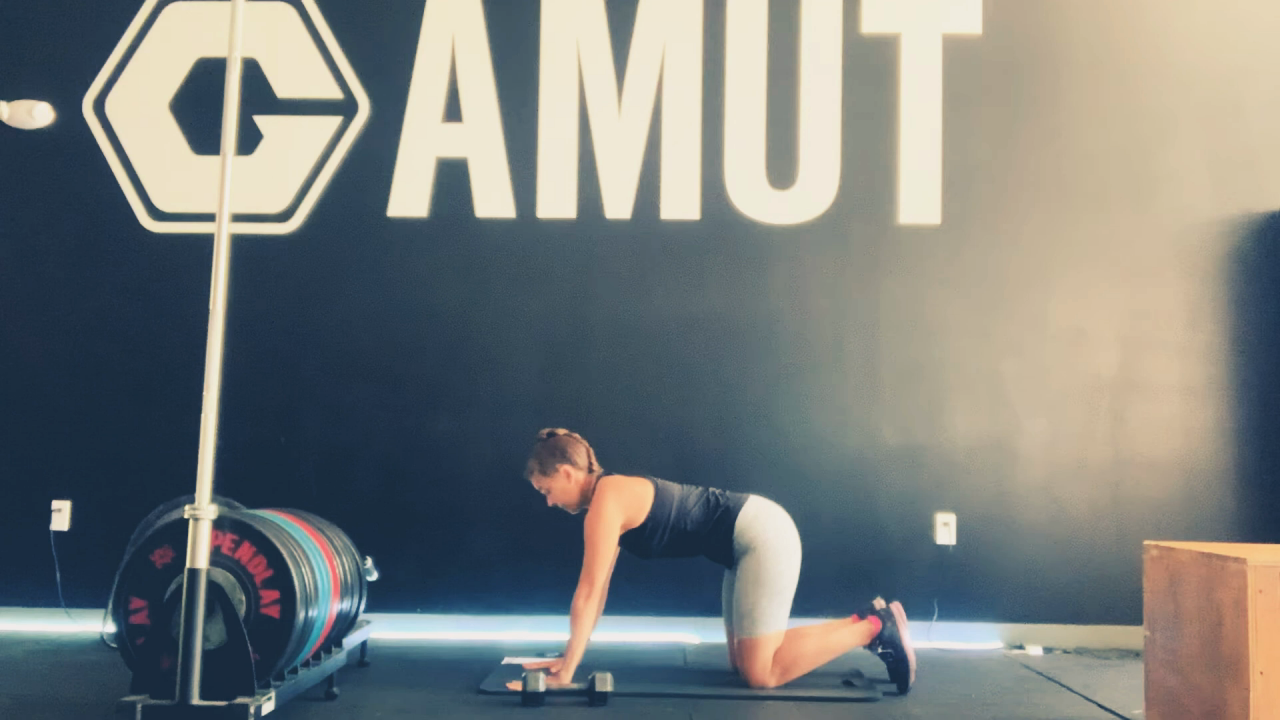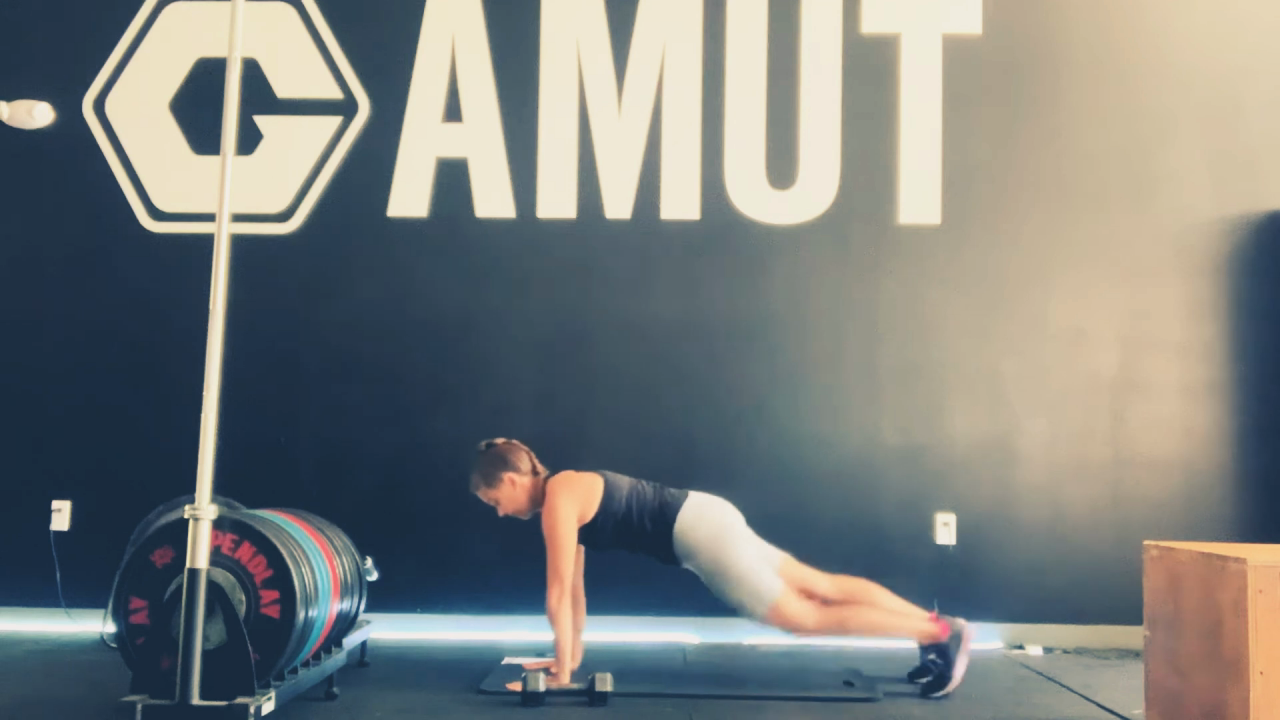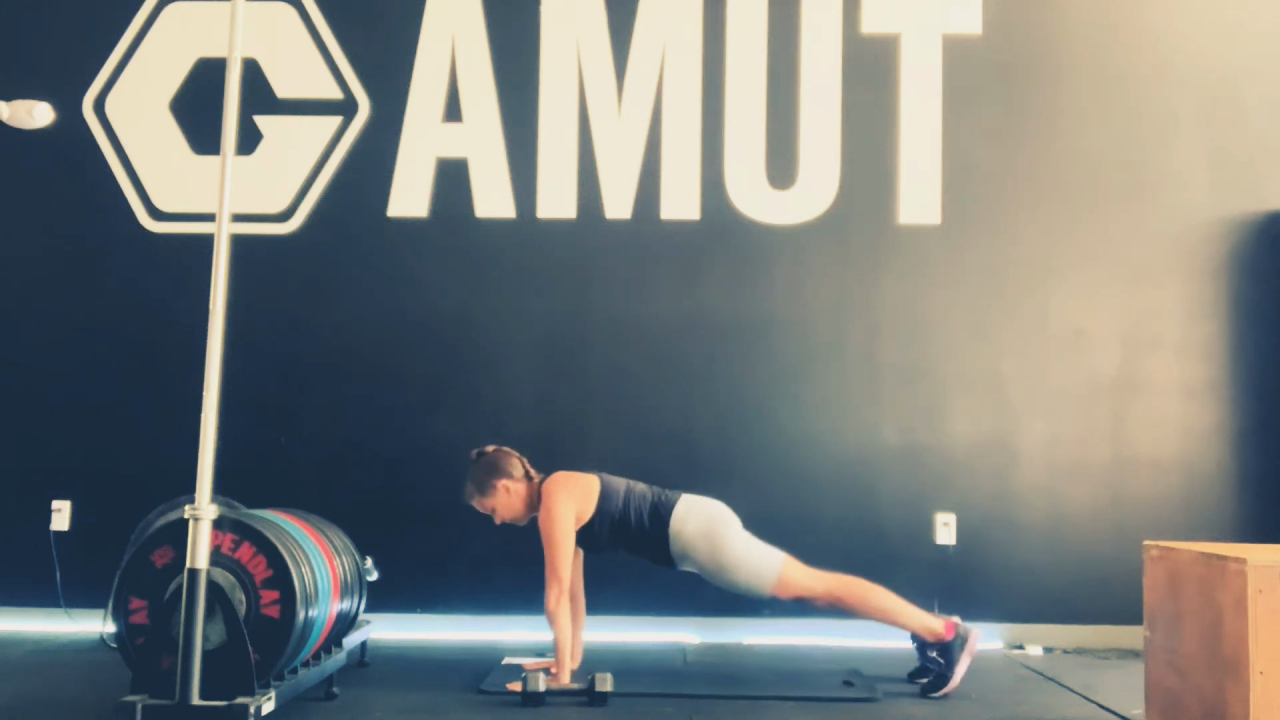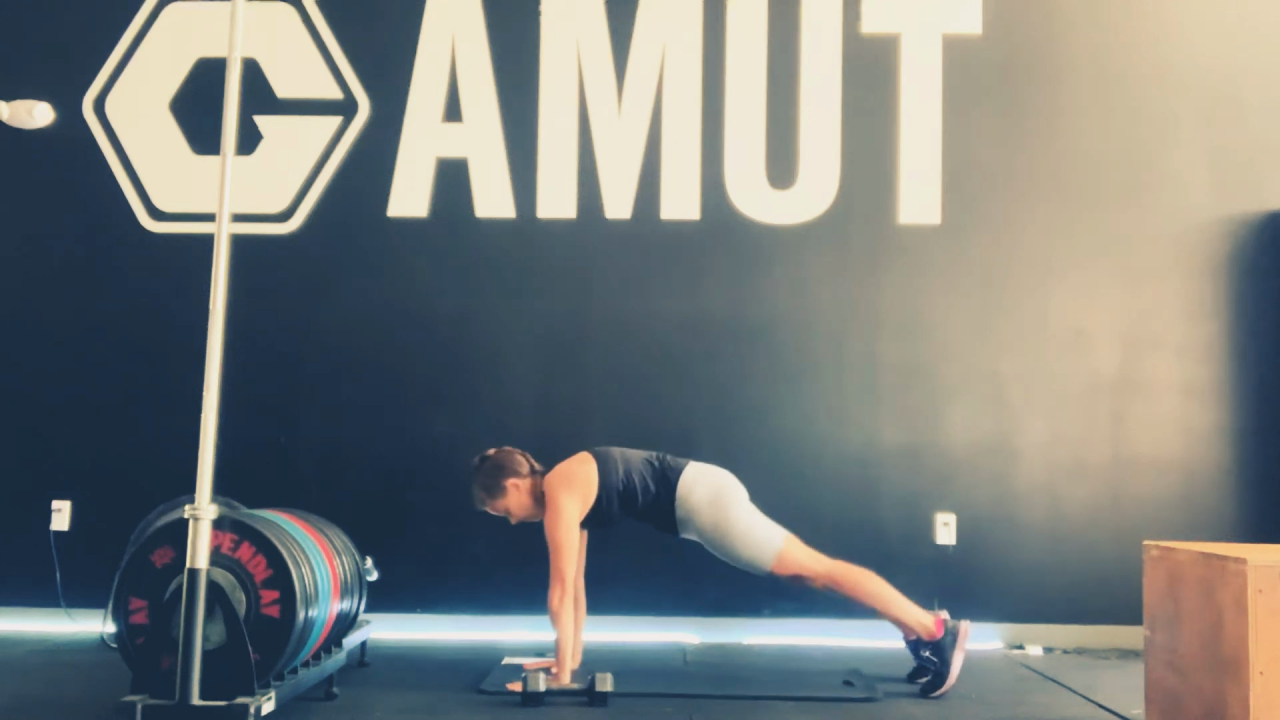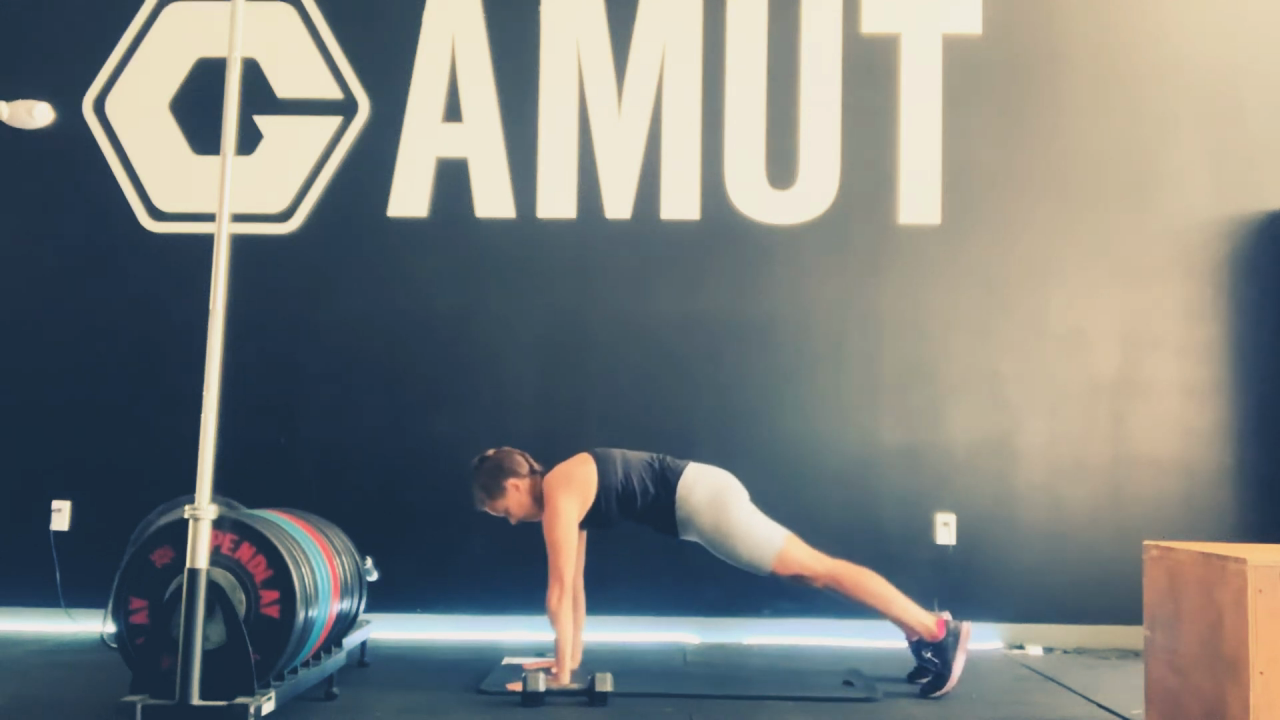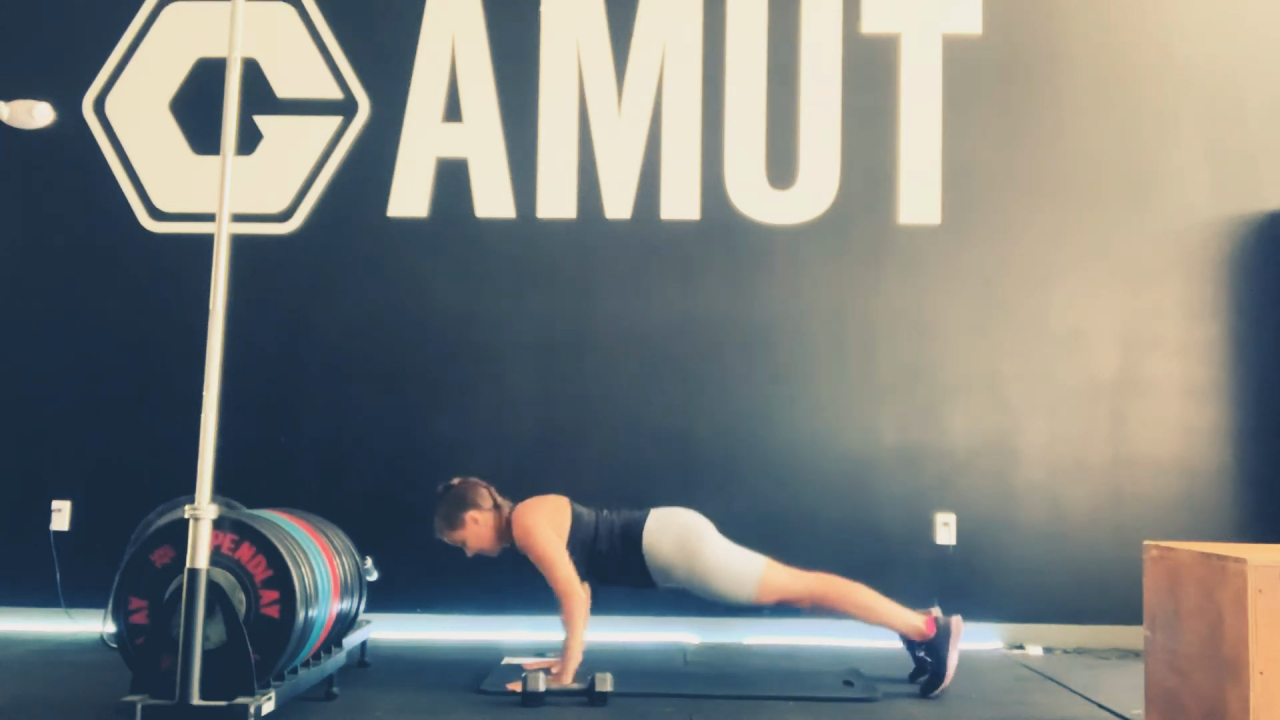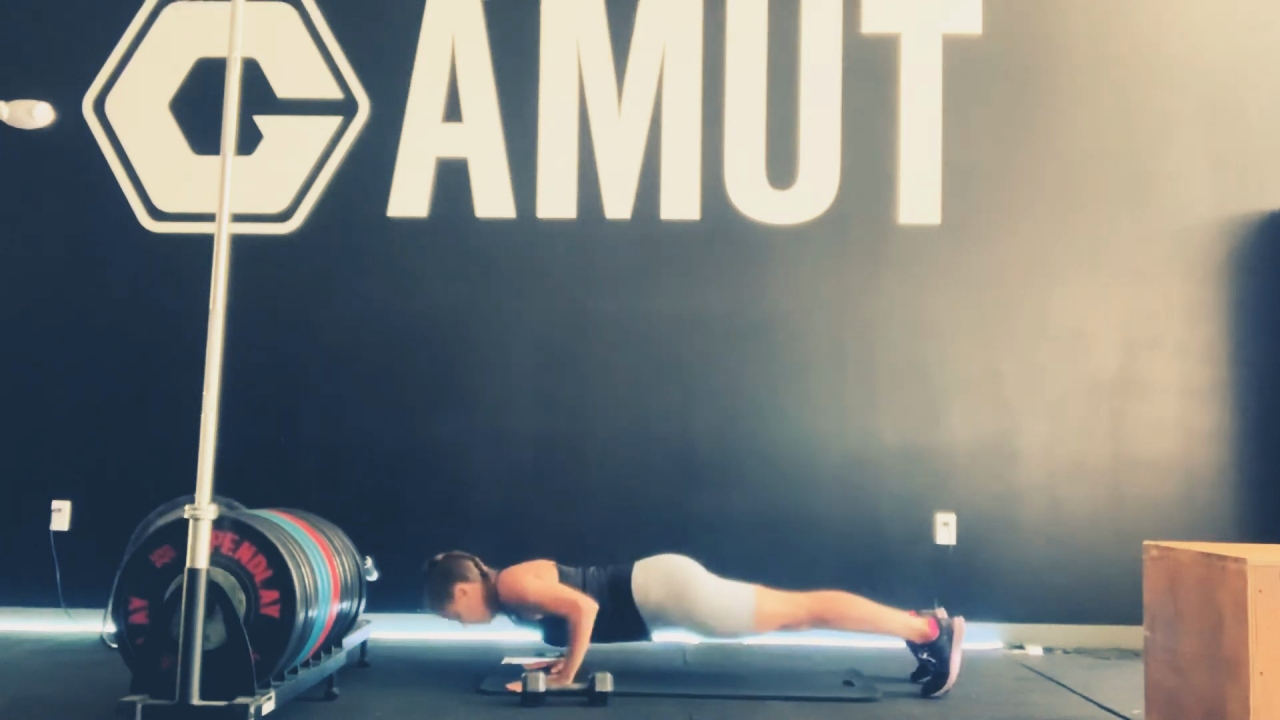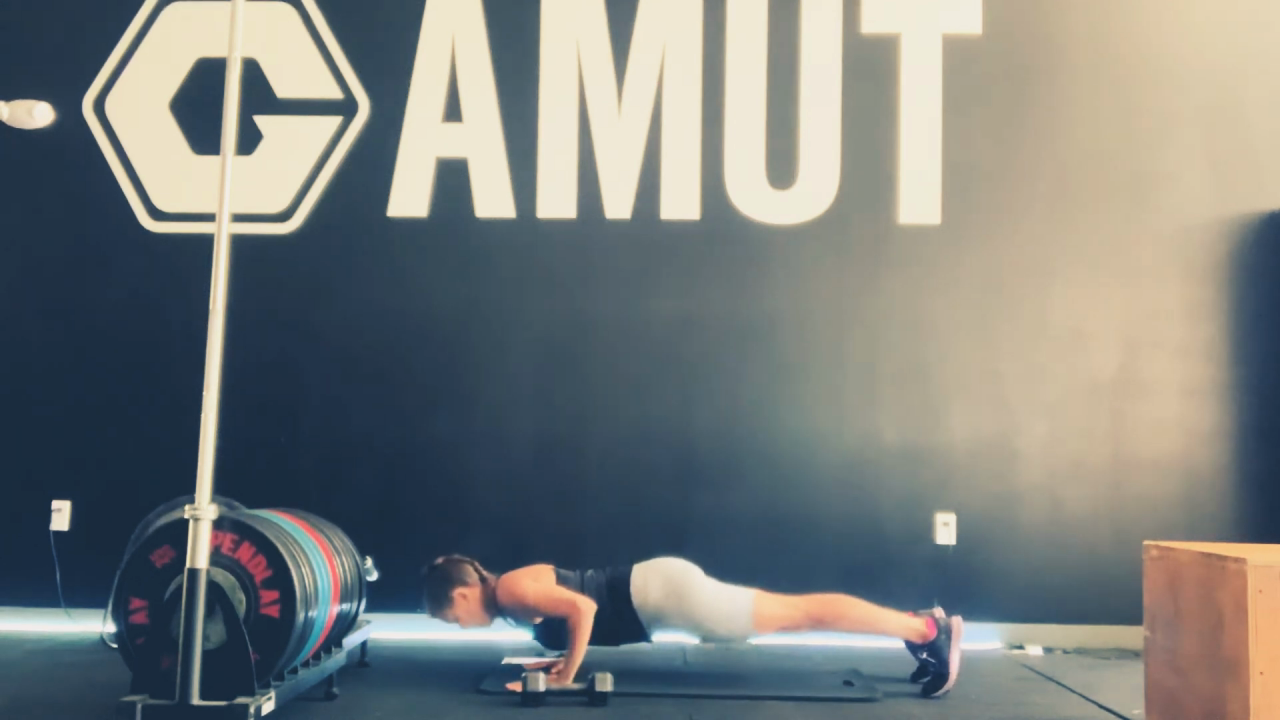
dt=0.7s
person 1, frame 1
left shoulder: (608, 499)
right shoulder: (608, 499)
left elbow: (588, 593)
right elbow: (597, 589)
left wrist: (566, 672)
right wrist: (567, 657)
left hip: (763, 535)
right hip: (749, 537)
left knee: (761, 675)
right knee: (742, 663)
left ankle: (875, 628)
right ankle: (862, 623)
person 1, frame 2
left shoulder: (558, 497)
right shoulder: (567, 497)
left elbow: (559, 593)
right elbow: (574, 586)
left wrist: (562, 671)
right wrist: (572, 654)
left hip: (700, 531)
right hip: (704, 523)
left knee: (809, 617)
right knee: (821, 588)
left ankle: (940, 635)
right ankle: (931, 622)
person 1, frame 3
left shoulder: (554, 498)
right shoulder: (562, 500)
left elbow: (557, 592)
right elbow: (572, 586)
left wrist: (563, 670)
right wrist: (573, 654)
left hip: (697, 531)
right hip: (690, 530)
left knee: (817, 586)
right knee: (810, 589)
left ankle: (944, 633)
right ankle: (930, 634)
person 1, frame 4
left shoulder: (559, 492)
right shoulder: (567, 491)
left elbow: (561, 588)
right elbow: (574, 583)
left wrist: (563, 671)
right wrist: (573, 655)
left hip: (700, 499)
right hip: (695, 498)
left knee: (815, 569)
right knee: (808, 573)
left ankle: (935, 631)
right ankle: (920, 634)
person 1, frame 5
left shoulder: (557, 492)
right shoulder: (567, 493)
left elbow: (560, 588)
right elbow: (574, 581)
left wrist: (562, 668)
right wrist: (573, 654)
left hip: (699, 500)
right hip: (694, 499)
left knee: (816, 569)
right knee: (809, 572)
left ankle: (938, 633)
right ankle: (922, 634)
person 1, frame 6
left shoulder: (526, 523)
right shoulder: (533, 518)
left elbow: (573, 595)
right elbow: (576, 587)
left wrist: (569, 666)
right wrist: (569, 654)
left hip: (671, 544)
right hip: (665, 541)
left knee: (800, 589)
right knee: (797, 588)
left ankle: (928, 629)
right ankle: (917, 631)
person 1, frame 7
left shoulder: (510, 586)
right shoulder: (520, 579)
left elbow: (583, 608)
left wrist: (569, 671)
right wrist: (565, 653)
left hip: (664, 590)
right hip: (658, 585)
left knee: (800, 610)
right knee: (794, 613)
left ankle: (931, 630)
right ankle: (919, 627)
person 1, frame 8
left shoulder: (508, 591)
right shoulder: (518, 585)
left elbow: (583, 608)
left wrist: (568, 672)
right wrist: (561, 654)
left hip: (660, 593)
right hip: (655, 588)
left knee: (798, 614)
right knee: (793, 615)
left ankle: (929, 631)
right ankle: (918, 624)
